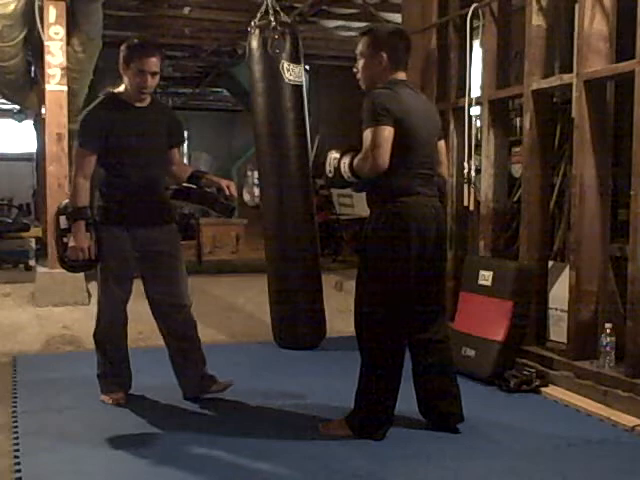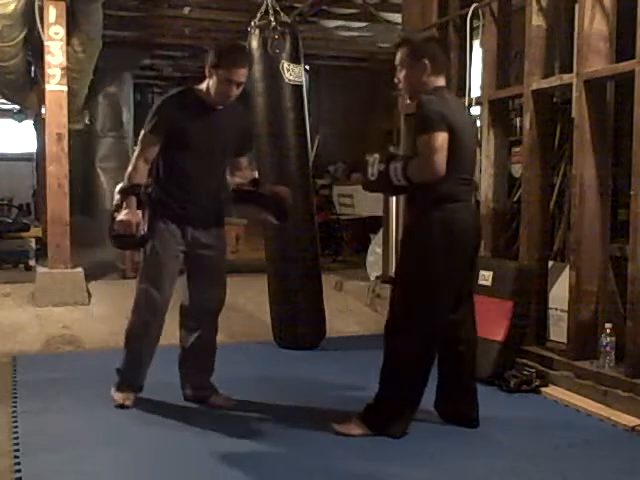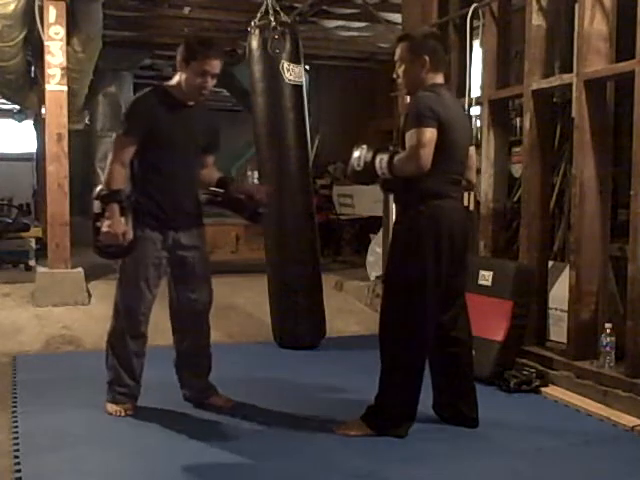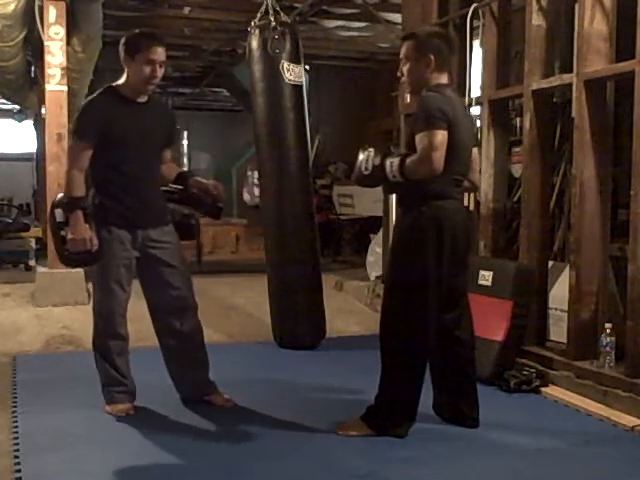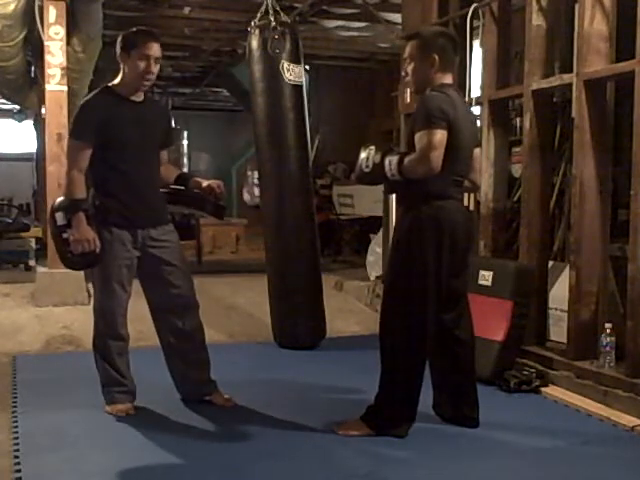
dt=0.7s
person 1, frame 1
left shoulder: (380, 99)
right shoulder: (425, 104)
left elbow: (376, 161)
right elbow: (440, 169)
left wrist: (343, 165)
left hip: (396, 217)
right hip: (430, 213)
left knee: (380, 320)
right knee: (428, 317)
left ankle: (369, 419)
right ankle: (443, 409)
person 1, frame 2
left shoulder: (430, 106)
right shoulder: (458, 108)
left elbow: (433, 166)
left wrist: (388, 172)
right wrist: (401, 172)
left hip: (437, 222)
right hip: (463, 218)
left knee: (412, 322)
right knee: (456, 317)
left ankle: (385, 416)
right ankle: (460, 406)
person 1, frame 3
left shoulder: (423, 103)
right shoulder: (457, 109)
left elbow: (418, 160)
right elbow: (469, 174)
left wrist: (377, 165)
left hip: (425, 219)
right hip: (452, 216)
left knee: (405, 319)
right knee: (449, 315)
left ankle: (389, 416)
right ankle: (458, 406)
person 1, frame 4
left shoulder: (430, 103)
right shoulder: (459, 107)
left elbow: (430, 162)
left wrist: (382, 168)
left hip: (427, 219)
right hip: (454, 216)
left knee: (405, 319)
right knee: (450, 315)
left ankle: (388, 416)
right ankle: (460, 406)
person 1, frame 5
left shoulder: (432, 103)
right shoulder: (463, 109)
left elbow: (428, 161)
left wrist: (383, 166)
left hip: (427, 218)
right hip: (455, 216)
left knee: (405, 318)
right knee: (451, 314)
left ankle: (389, 416)
right ankle: (459, 406)
person 2, frame 1
left shoulder: (166, 117)
right shoulder: (99, 116)
right elbow: (82, 176)
left wrist: (206, 179)
right wrist: (79, 227)
left hip: (160, 224)
right hip: (115, 227)
left knee: (175, 303)
right knee: (112, 308)
left ankle: (196, 379)
right ankle: (114, 383)
person 2, frame 2
left shoulder: (238, 120)
right shoulder: (174, 107)
left elbow: (239, 172)
right elbow: (143, 159)
right wrist: (131, 204)
left hip: (211, 226)
right hip: (167, 221)
left knee: (206, 306)
right knee: (152, 301)
left ankle: (198, 384)
right ankle: (129, 382)
person 2, frame 3
left shoulder: (206, 117)
right shoulder: (147, 106)
right elbow: (118, 163)
left wrist: (231, 186)
right wrist: (113, 213)
left hip: (189, 227)
right hip: (147, 226)
left knee: (195, 306)
right knee: (133, 310)
left ankle: (197, 386)
right ankle: (121, 392)
person 2, frame 4
left shoulder: (162, 113)
right shoulder: (99, 108)
right elbow: (77, 169)
left wrist: (192, 181)
right wrist: (77, 220)
left hip: (158, 225)
right hip: (112, 227)
left knee: (180, 305)
right knee: (111, 312)
left ankle: (198, 386)
right ankle: (118, 393)
person 2, frame 5
left shoulder: (159, 113)
right shoulder: (96, 108)
right elbow: (76, 170)
left wrist: (193, 182)
right wrist: (79, 220)
left hip: (158, 225)
right hip: (112, 228)
left knee: (181, 305)
right knee: (111, 313)
left ankle: (198, 385)
right ankle: (118, 393)
